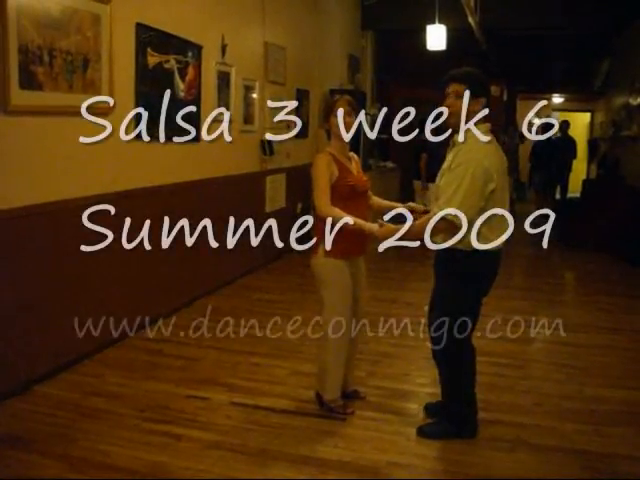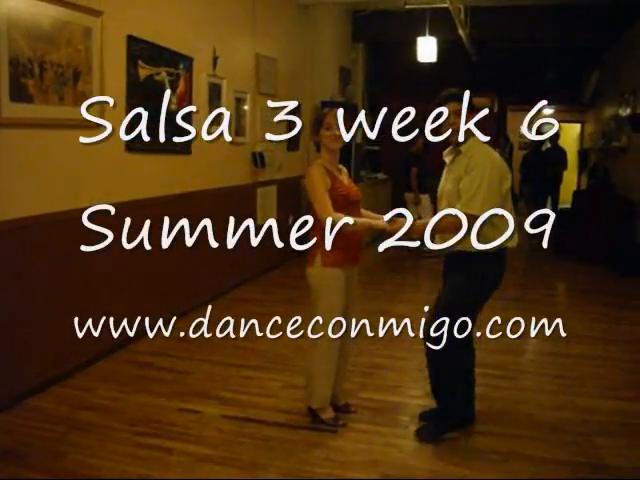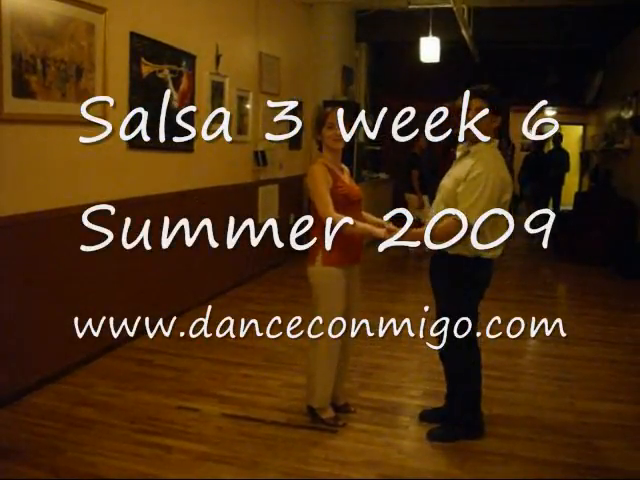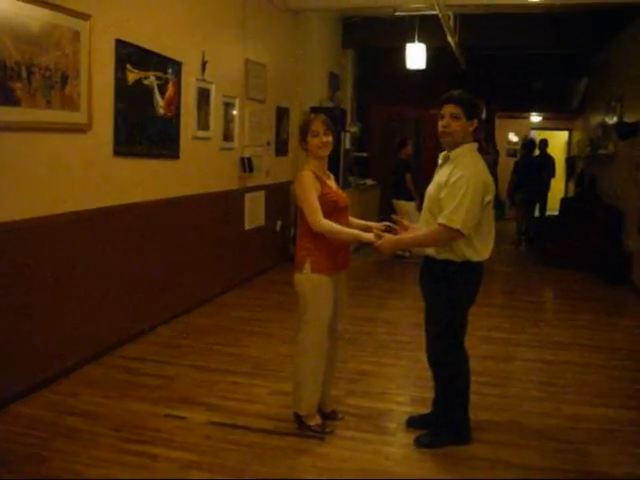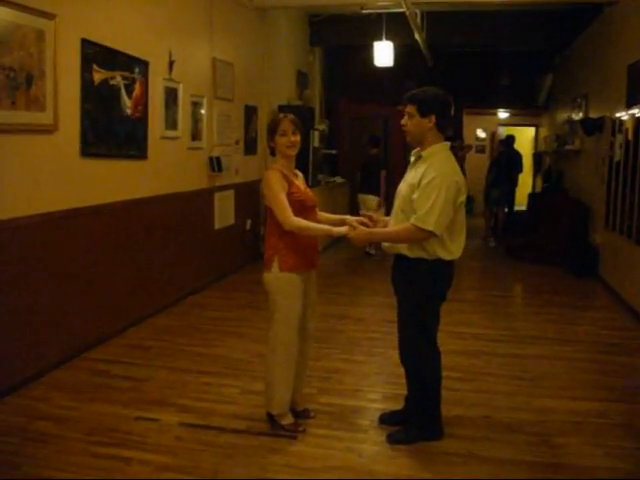
dt=1s
person 1, frame 1
left shoulder: (473, 154)
right shoulder: (473, 145)
left elbow: (448, 220)
left wrist: (398, 233)
right wrist: (422, 214)
left hip: (467, 260)
right hip: (464, 255)
left knee: (449, 338)
right knee: (447, 333)
left ankle: (459, 419)
right ankle: (457, 402)
person 1, frame 2
left shoulder: (483, 159)
right shoulder: (454, 157)
left elbow: (467, 217)
left wrist: (419, 228)
right wrist: (424, 228)
left hip: (481, 260)
right hip: (461, 256)
left knee: (439, 332)
right knee: (454, 333)
left ankle: (453, 411)
right ankle: (455, 406)
person 1, frame 3
left shoulder: (488, 167)
right shoulder: (466, 153)
left elbow: (460, 225)
left wrist: (411, 236)
right wrist: (422, 236)
left hip: (465, 265)
right hip: (450, 260)
left knee: (459, 342)
right knee: (449, 340)
left ankle: (468, 420)
right ankle: (455, 407)
person 1, frame 4
left shoulder: (469, 170)
right shoulder: (450, 162)
left elbow: (449, 230)
left wrist: (399, 243)
right wrist: (415, 228)
left hip: (456, 270)
right hip: (441, 266)
left knee: (447, 348)
right knee: (439, 346)
left ankle: (455, 426)
right ankle: (442, 412)
person 1, frame 5
left shoulder: (440, 170)
right shoulder: (422, 160)
left elbow: (423, 230)
left wrist: (371, 236)
right wrist: (385, 222)
left hip: (426, 269)
right hip: (412, 265)
left knee: (420, 345)
right knee: (411, 343)
left ankle: (427, 423)
right ankle: (415, 409)
person 2, frame 1
left shoulder: (354, 159)
right shoulder: (324, 160)
left elbow: (367, 200)
right elbow: (324, 209)
left wrist: (400, 207)
right wrist: (368, 227)
left hip: (354, 251)
right hip: (331, 252)
left knee: (353, 319)
right knee: (337, 322)
left ankle: (343, 383)
right ankle: (328, 392)
person 2, frame 2
left shoulder: (343, 170)
right shoulder: (316, 172)
right elbow: (328, 217)
left wrist: (386, 219)
right wrist: (378, 225)
left hip: (347, 260)
right hip: (326, 261)
left knee: (343, 330)
right knee: (327, 331)
left ankle: (335, 395)
right ankle: (318, 403)
person 2, frame 3
left shoulder: (344, 169)
right shoulder: (318, 171)
right elbow: (330, 217)
left wrist: (383, 223)
right wrist: (372, 231)
left hip: (348, 260)
right hip: (327, 260)
left knee: (344, 330)
right knee: (327, 331)
left ankle: (336, 394)
right ankle: (318, 402)
person 2, frame 4
left shoulder: (329, 176)
right shoulder: (306, 177)
right elbow: (318, 223)
left wrist: (372, 225)
right wrist: (362, 236)
left hip: (335, 266)
right hip: (315, 267)
left knee: (330, 336)
right knee: (314, 337)
left ankle: (322, 402)
right ankle: (305, 410)
person 2, frame 5
left shoulder: (298, 175)
right shoulder: (273, 176)
left elbow: (311, 215)
right elbow: (288, 221)
left wrist: (344, 218)
right wrist: (335, 232)
left hip: (305, 264)
right hip: (283, 265)
left knee: (302, 334)
right knee: (284, 336)
left ankle: (294, 400)
right ankle: (277, 409)
